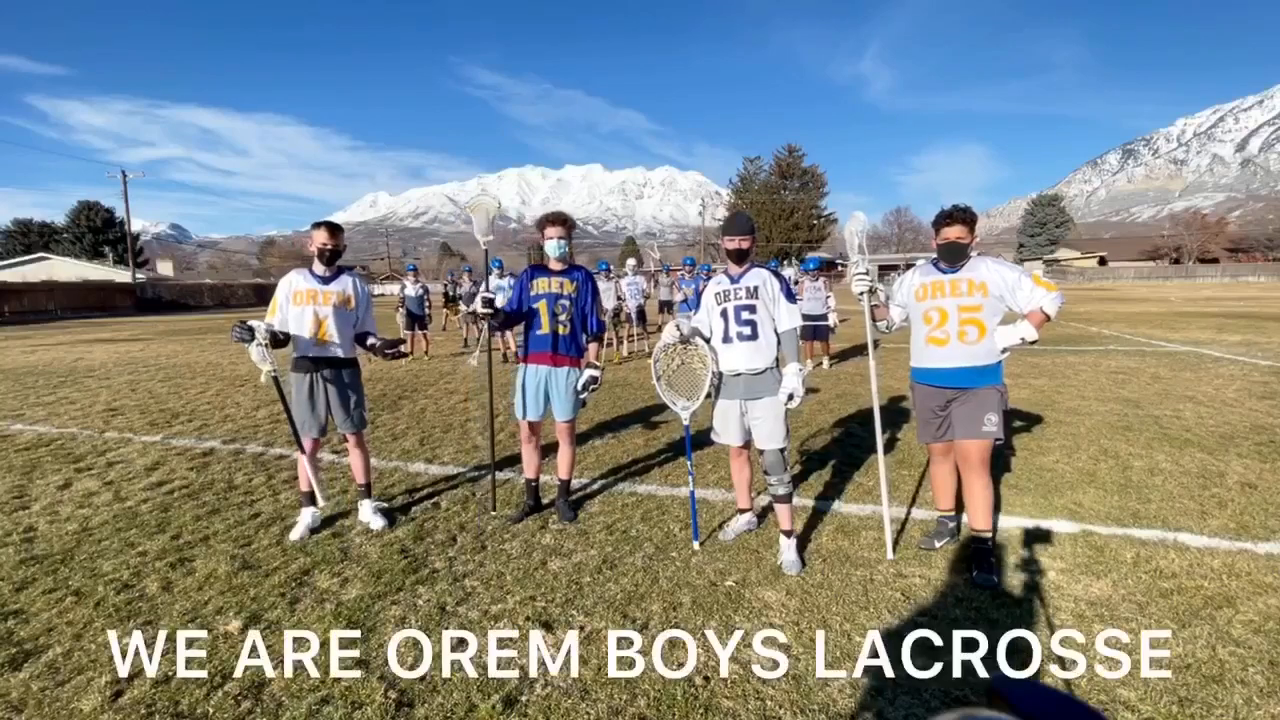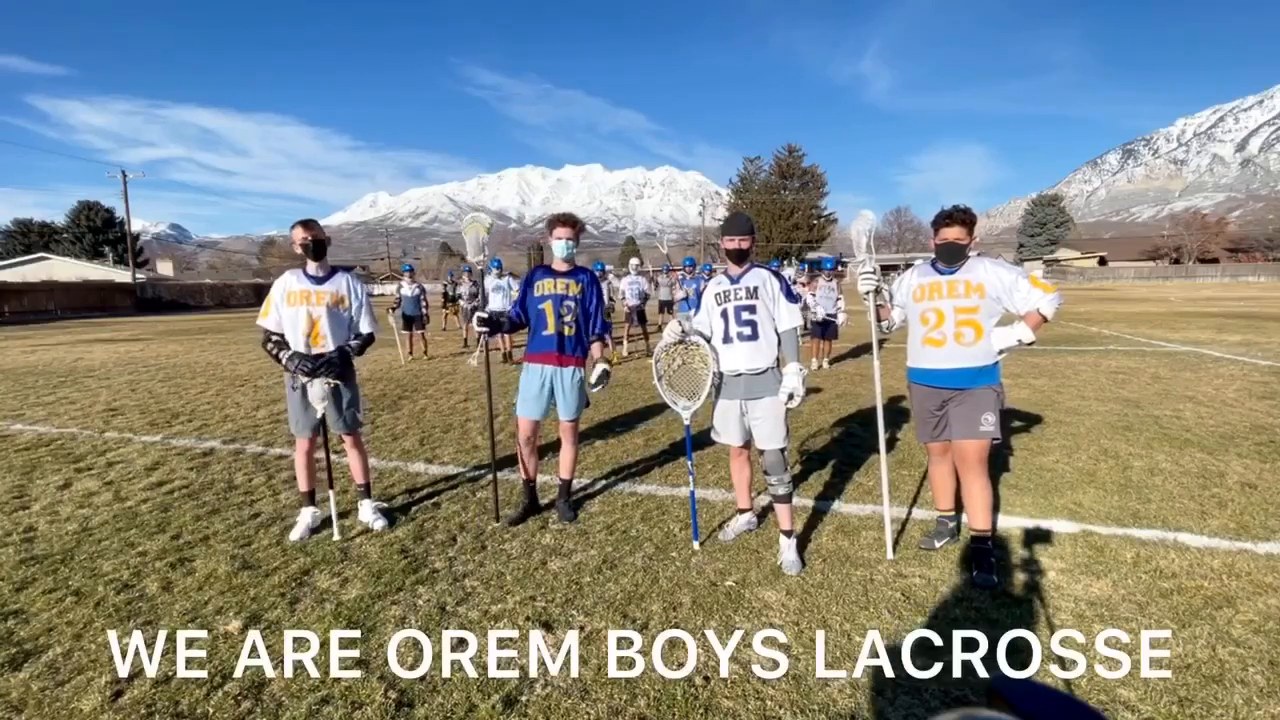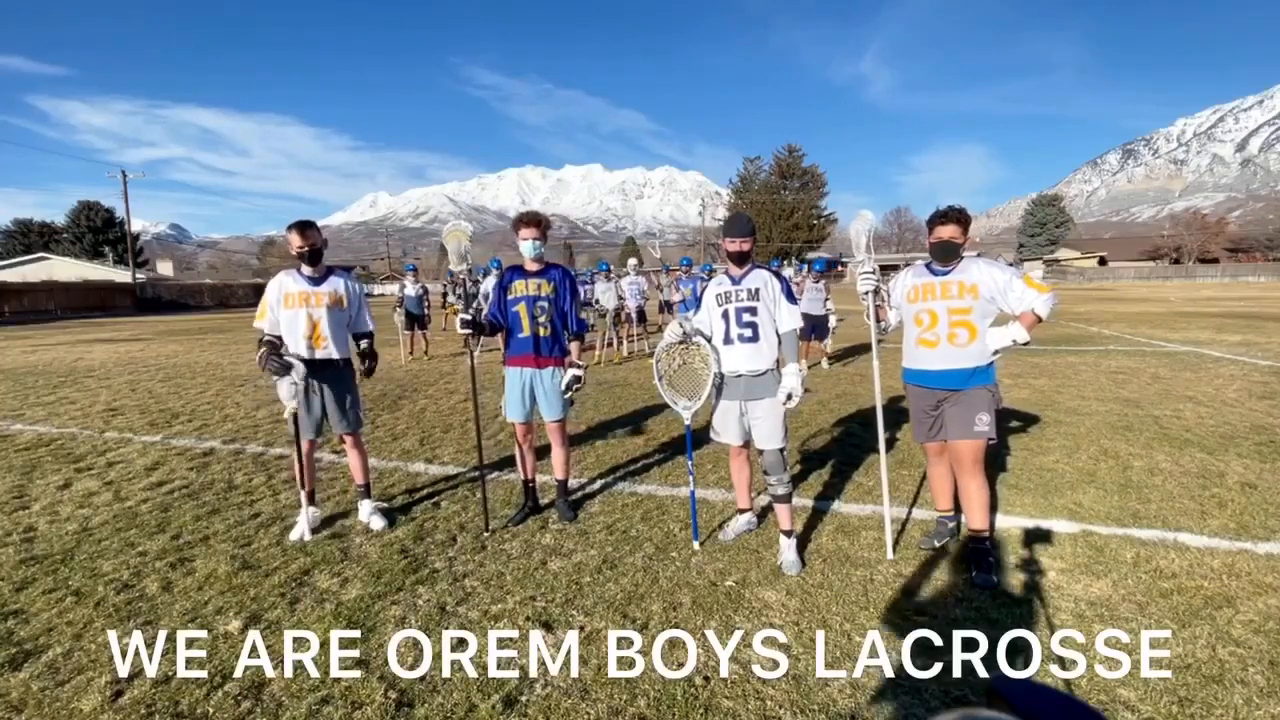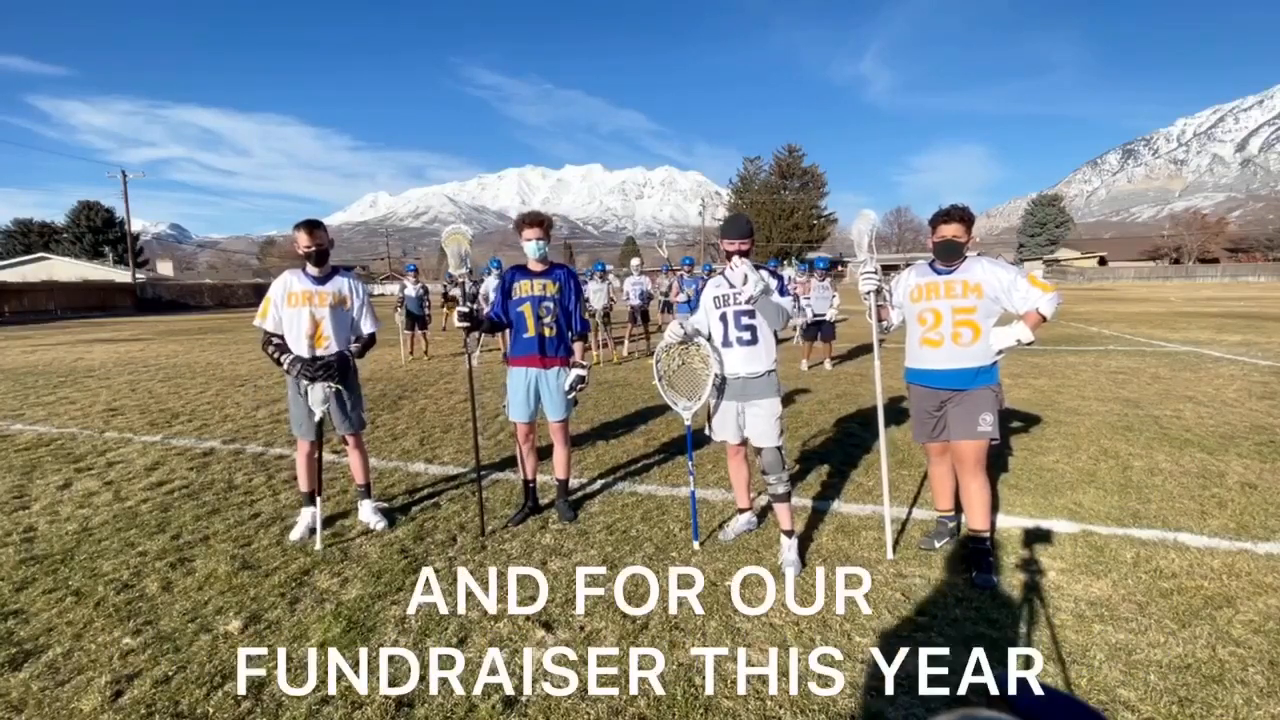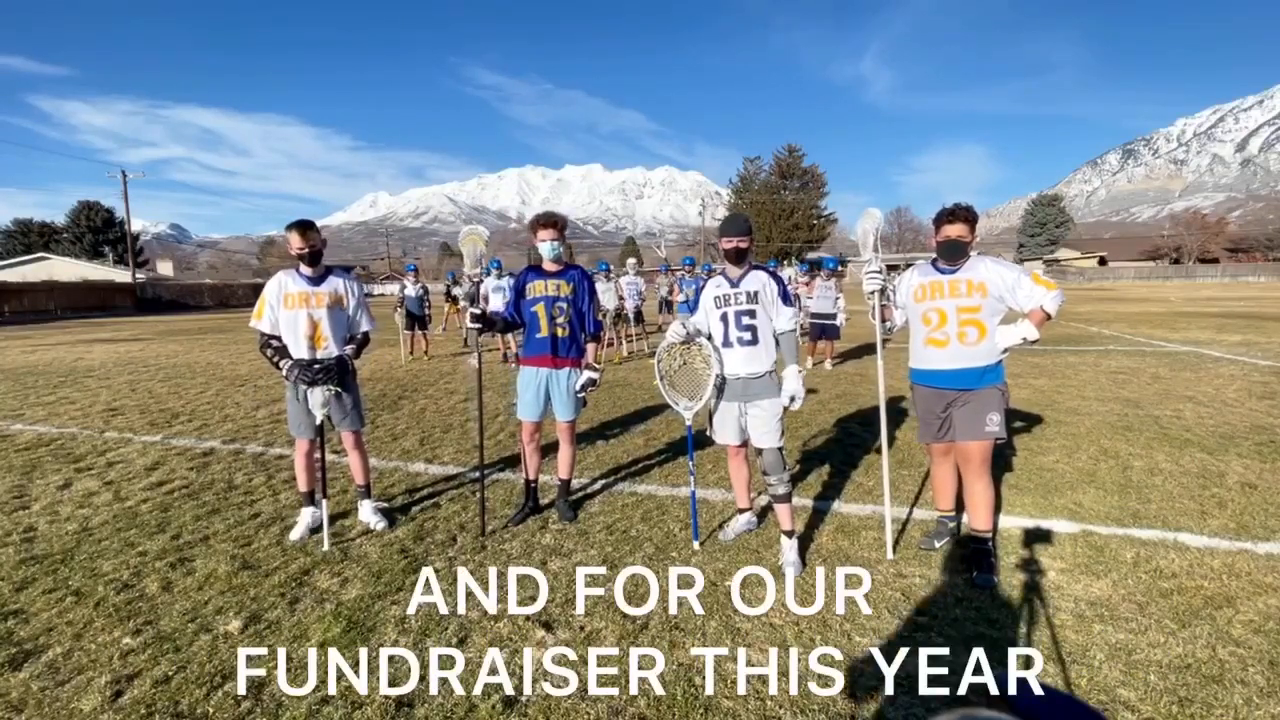
dt=1s
person 1, frame 1
left shoulder: (995, 272)
right shoulder: (914, 278)
left elbow: (1048, 296)
right elbow: (888, 319)
left wrist: (1018, 333)
right wrist: (871, 296)
left hip: (979, 383)
right hip: (929, 383)
left knee: (974, 462)
right knee: (940, 453)
left ankle: (983, 547)
right ankle: (947, 523)
person 1, frame 2
left shoulder: (994, 273)
right shoulder: (912, 278)
left elbow: (1046, 297)
right elbow: (888, 319)
left wrist: (1016, 335)
right wrist: (875, 296)
left hip: (976, 383)
right hip: (926, 383)
left knee: (972, 462)
right knee: (938, 453)
left ankle: (982, 547)
right ankle: (946, 523)
person 1, frame 3
left shoulder: (988, 274)
right shoulder: (908, 279)
left elbow: (1041, 297)
right elbow: (885, 319)
left wrist: (1011, 335)
right wrist: (871, 296)
left hip: (971, 383)
right hip: (922, 383)
left knee: (969, 463)
right knee: (936, 454)
left ankle: (980, 546)
right ankle: (946, 523)
person 1, frame 4
left shoulder: (991, 273)
right shoulder: (910, 278)
left elbow: (1045, 296)
right elbow: (887, 319)
left wrist: (1016, 334)
right wrist: (873, 296)
left hip: (975, 384)
right hip: (925, 383)
left knee: (971, 463)
right knee: (937, 454)
left ankle: (980, 546)
right ankle: (947, 522)
person 1, frame 5
left shoulder: (995, 272)
right shoulder: (913, 278)
left elbow: (1049, 294)
right elbow: (890, 320)
left wrist: (1022, 332)
right wrist: (876, 296)
left hip: (980, 384)
right hip: (929, 384)
left knee: (975, 463)
right knee: (940, 454)
left ankle: (982, 546)
right ankle: (947, 522)
person 2, frame 1
left shoulder: (770, 279)
right shoulder: (712, 287)
left elbow: (787, 328)
right elbow: (704, 328)
left wrist: (793, 370)
right wrist: (683, 328)
left hip: (765, 381)
right hip: (727, 382)
left knee: (774, 459)
right knee: (737, 450)
left ankle: (787, 539)
right ankle: (745, 514)
person 2, frame 2
left shoulder: (770, 279)
right shoulder: (712, 288)
left elbow: (787, 328)
right elbow: (704, 331)
left wrist: (793, 370)
right wrist: (683, 328)
left hip: (765, 381)
right hip: (727, 383)
left knee: (774, 459)
right knee: (737, 450)
left ankle: (787, 539)
right ankle: (745, 514)
person 2, frame 3
left shoulder: (771, 280)
right shoulder: (713, 287)
left elbow: (788, 329)
right elbow: (704, 330)
left wrist: (792, 370)
right wrist: (682, 328)
left hip: (765, 382)
right hip: (727, 383)
left knee: (773, 459)
right knee: (736, 450)
left ankle: (787, 539)
right ankle: (745, 514)
person 2, frame 4
left shoulder: (768, 278)
right shoulder: (712, 286)
left elbow: (781, 320)
right elbow: (702, 326)
left wrist: (752, 287)
right wrist: (682, 328)
left hip: (761, 382)
right hip: (725, 382)
left knee: (771, 458)
right knee: (734, 449)
left ankle: (788, 539)
right ankle: (745, 514)
person 2, frame 5
left shoulder: (768, 280)
right shoulder: (711, 287)
left elbow: (786, 328)
right elbow: (702, 326)
left wrist: (792, 371)
right wrist: (683, 329)
left hip: (762, 382)
right hip: (725, 384)
left knee: (771, 459)
right knee: (734, 450)
left ankle: (788, 539)
right ankle: (745, 514)
person 3, frame 1
left shoulder: (355, 284)
right shoulder: (291, 282)
left elbow: (362, 333)
right elbow: (280, 334)
left wrist: (380, 346)
right wrist: (256, 334)
left hip: (344, 369)
right hip: (306, 370)
left knee: (355, 437)
right knee: (308, 442)
left ankle: (366, 504)
right ankle: (308, 511)
person 3, frame 2
left shoulder: (349, 284)
right shoulder: (285, 283)
left elbow: (367, 334)
right elbow: (270, 337)
left wrist: (344, 354)
right wrist: (289, 358)
left hip: (338, 372)
right hip: (300, 375)
left knee: (352, 437)
right knee: (304, 442)
left ankle: (366, 504)
right ankle: (308, 511)
person 3, frame 3
left shoulder: (347, 284)
right shoulder: (280, 285)
left elbow: (362, 331)
right elbow: (271, 334)
left wrist: (367, 352)
right wrist: (267, 355)
left hip: (338, 371)
right hip: (300, 374)
left knee: (351, 438)
right knee: (305, 443)
left ankle: (366, 504)
right ankle: (309, 510)
person 3, frame 4
left shoulder: (350, 284)
right shoulder: (284, 284)
left elbow: (368, 335)
right elbow: (269, 337)
left wrist: (346, 356)
right wrist: (291, 362)
left hip: (341, 373)
right hip: (302, 376)
left knee: (353, 439)
right knee: (306, 444)
left ankle: (366, 504)
right ankle: (308, 511)
person 3, frame 5
left shoulder: (345, 283)
right shoulder: (279, 285)
left elbow: (362, 333)
right elbow: (266, 340)
left wrist: (344, 360)
right wrist: (289, 367)
left hip: (339, 374)
right hip: (300, 378)
left knee: (353, 439)
right knee: (305, 444)
left ankle: (366, 504)
right ankle: (308, 511)
person 4, frame 1
left shoulder: (582, 277)
right shoulder: (530, 275)
left elbow: (593, 327)
right elbow: (512, 316)
left wrist: (593, 366)
right wrist: (494, 312)
left hip: (567, 365)
right hip: (532, 363)
left knee: (565, 432)
right knee: (528, 432)
left ankle: (563, 497)
right ankle: (532, 498)
person 4, frame 2
left shoulder: (586, 279)
right shoulder: (535, 276)
left elbow: (597, 327)
right elbow: (518, 318)
left wrist: (600, 363)
right wrist: (495, 323)
left hip: (572, 365)
right hip: (536, 363)
left knee: (569, 432)
right knee: (526, 434)
left ankle: (564, 497)
right ankle: (529, 498)
person 4, frame 3
left shoulder: (560, 276)
right shoulder: (508, 277)
left elbow: (574, 325)
right elbow: (497, 321)
left wrist: (576, 364)
right wrist: (478, 326)
left hip: (551, 365)
right hip: (517, 366)
left knee: (557, 432)
right knee: (522, 435)
left ankle: (562, 497)
right ankle: (530, 499)
person 4, frame 4
left shoulder: (564, 276)
right shoulder: (511, 278)
left elbow: (578, 325)
right elbow: (498, 321)
left wrist: (579, 364)
right wrist: (476, 322)
left hip: (556, 365)
right hip: (521, 366)
left knee: (560, 432)
right knee: (524, 435)
left ankle: (562, 498)
right ankle: (530, 499)
person 4, frame 5
left shoulder: (578, 277)
right shoulder: (526, 277)
left elbow: (591, 327)
right elbow: (512, 320)
left wrist: (591, 366)
right wrist: (488, 322)
left hip: (568, 366)
right hip: (532, 365)
left knee: (566, 432)
right knee: (529, 434)
left ankle: (563, 497)
right ankle: (530, 499)
